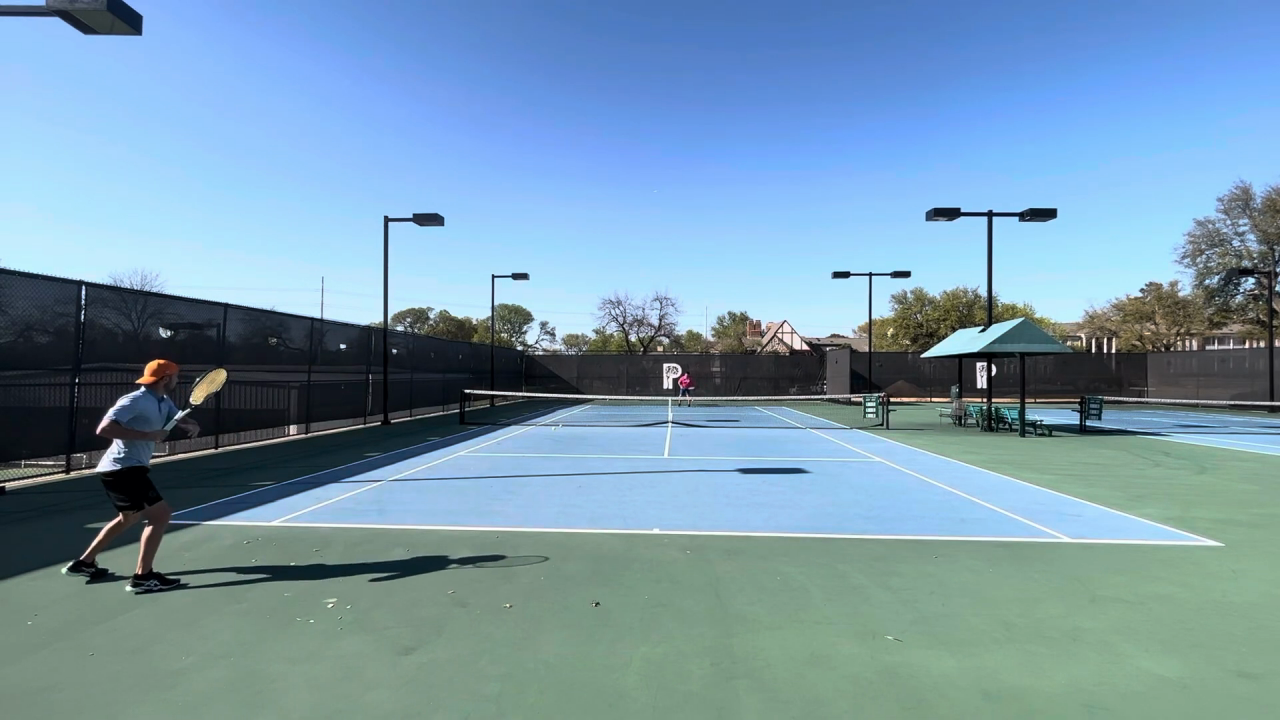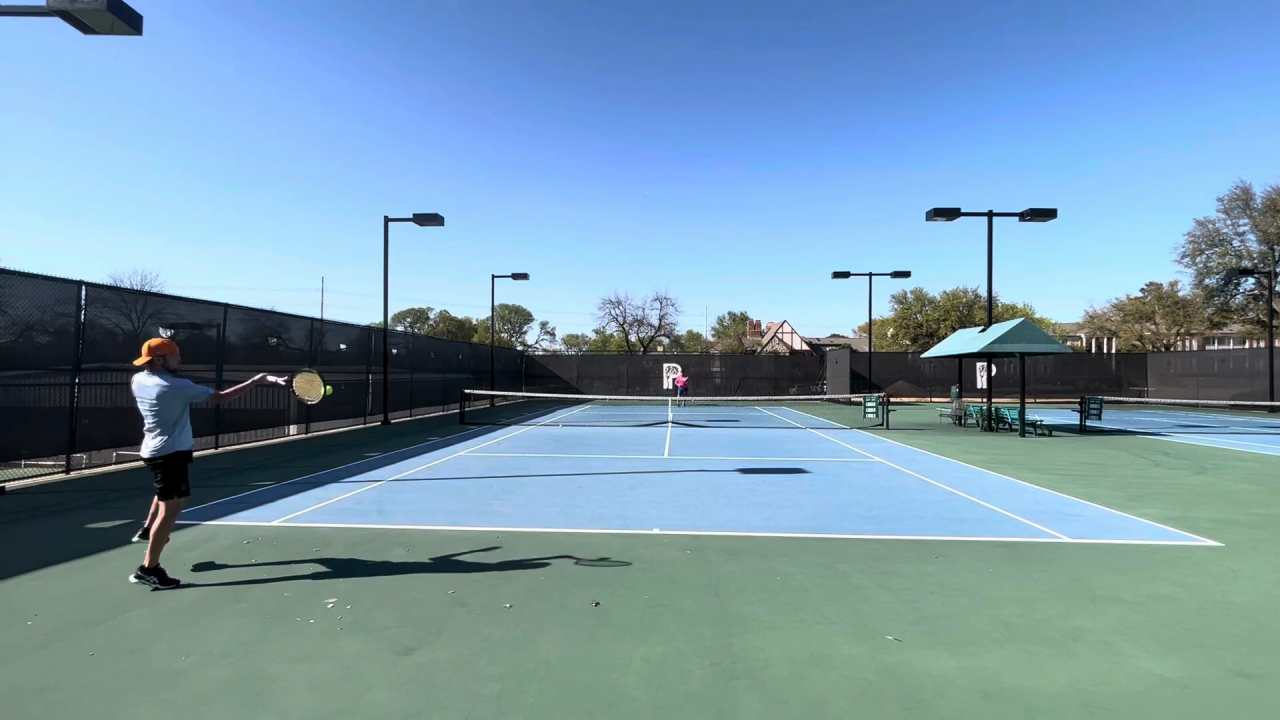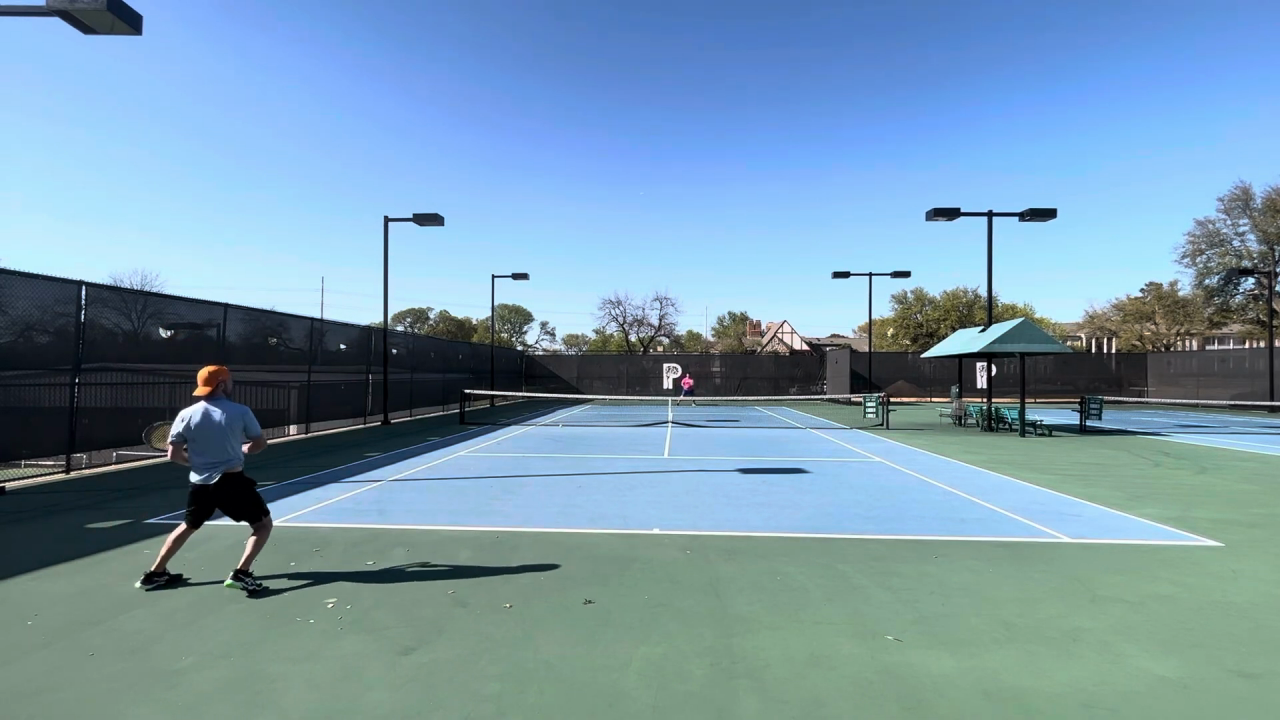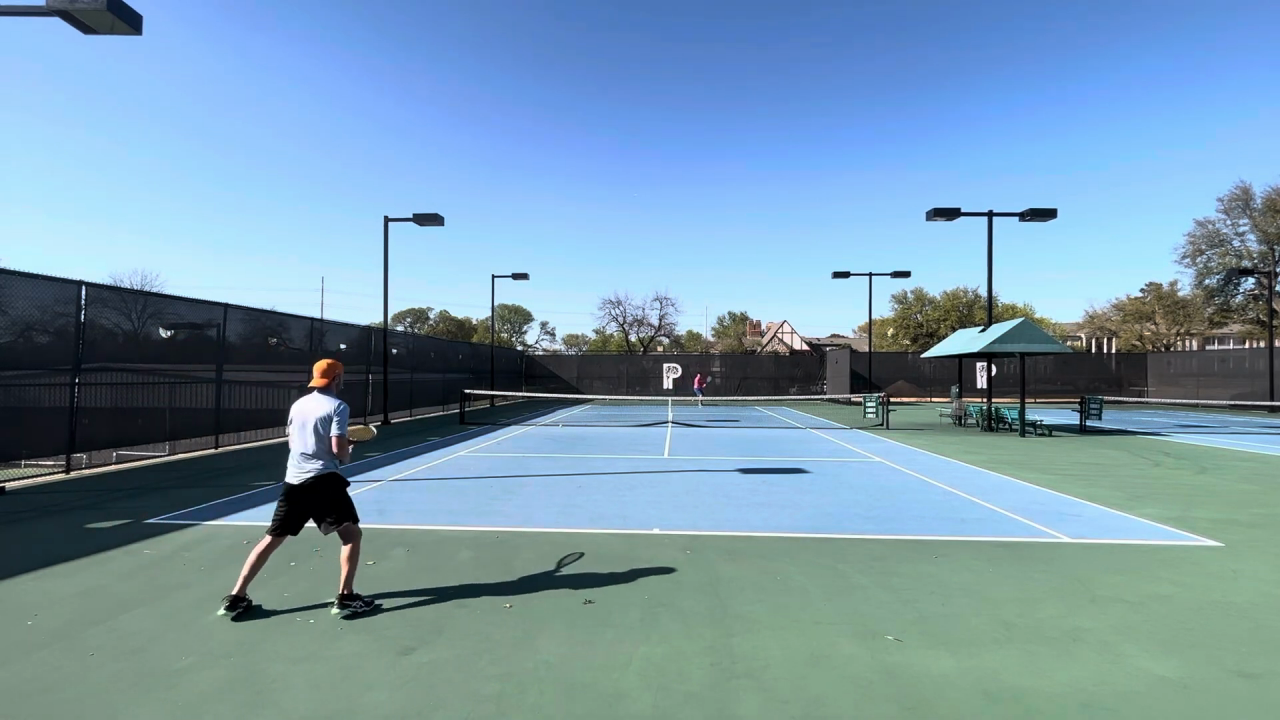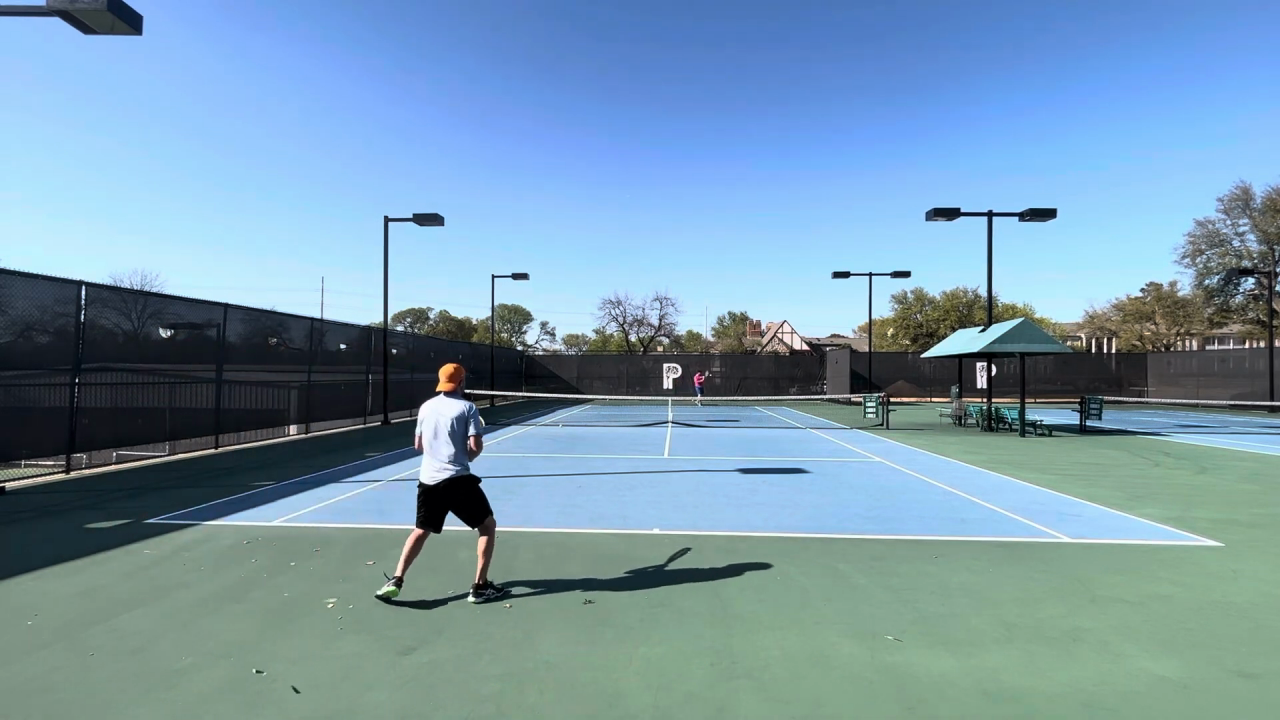
dt=0.5s
person 1, frame 1
left shoulder: (163, 401)
right shoulder: (134, 400)
left elbow: (184, 420)
right elbow: (104, 429)
left wrist: (191, 425)
right wrist: (144, 434)
left hip: (131, 470)
right hip: (121, 469)
left knee: (128, 518)
right knee: (161, 515)
left ankle: (84, 563)
right ankle: (143, 577)
person 1, frame 2
left shoulder: (138, 381)
right shoulder: (176, 387)
right elbow: (221, 398)
right wrist: (254, 381)
left hip: (155, 451)
right hip: (169, 454)
right knee: (169, 509)
left ankle: (149, 530)
right ankle: (148, 570)
person 1, frame 3
left shoulder: (187, 415)
right shoulder: (240, 411)
left elbow: (173, 455)
right elbow: (260, 443)
left hip: (200, 483)
right hip: (232, 481)
left knee: (188, 527)
right knee: (263, 525)
left ankle: (155, 573)
right ankle: (241, 574)
person 1, frame 4
left shoulder: (297, 405)
right shoulder: (338, 406)
right elbow: (338, 448)
right wrist: (347, 455)
left hip: (294, 481)
right hip: (322, 480)
left knee: (272, 539)
right knee: (352, 534)
left ankle: (236, 597)
right ankle: (346, 597)
person 1, frame 5
left shoulder: (426, 408)
right shoulder: (467, 407)
left elbow: (418, 444)
right elbow: (475, 447)
left hip: (428, 480)
right hip: (456, 480)
left knee: (420, 532)
right knee: (487, 526)
left ankle: (397, 579)
right ankle: (481, 586)
